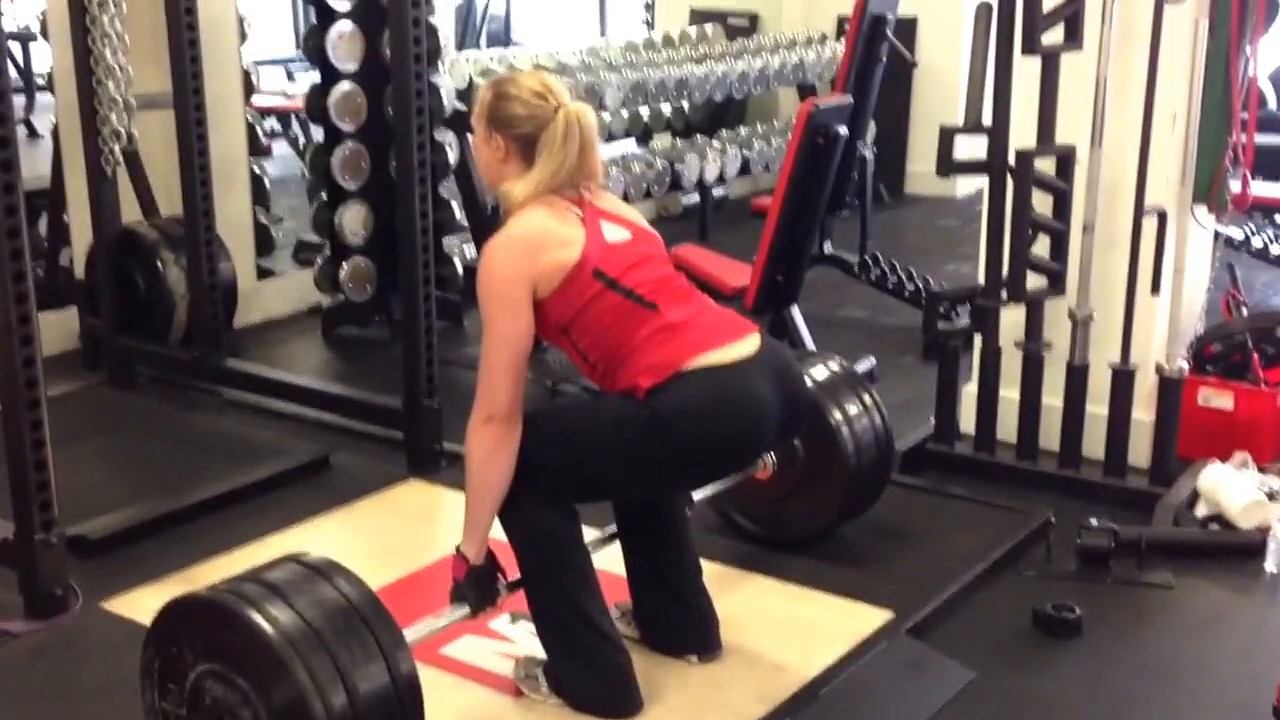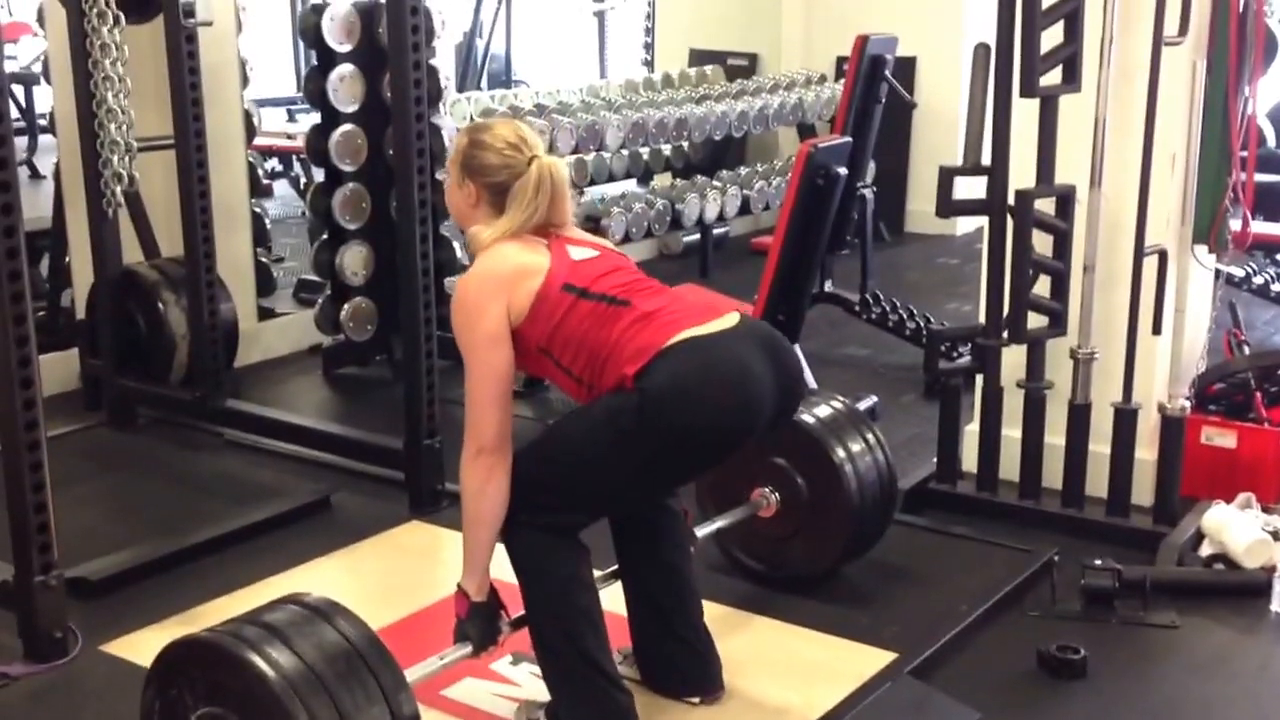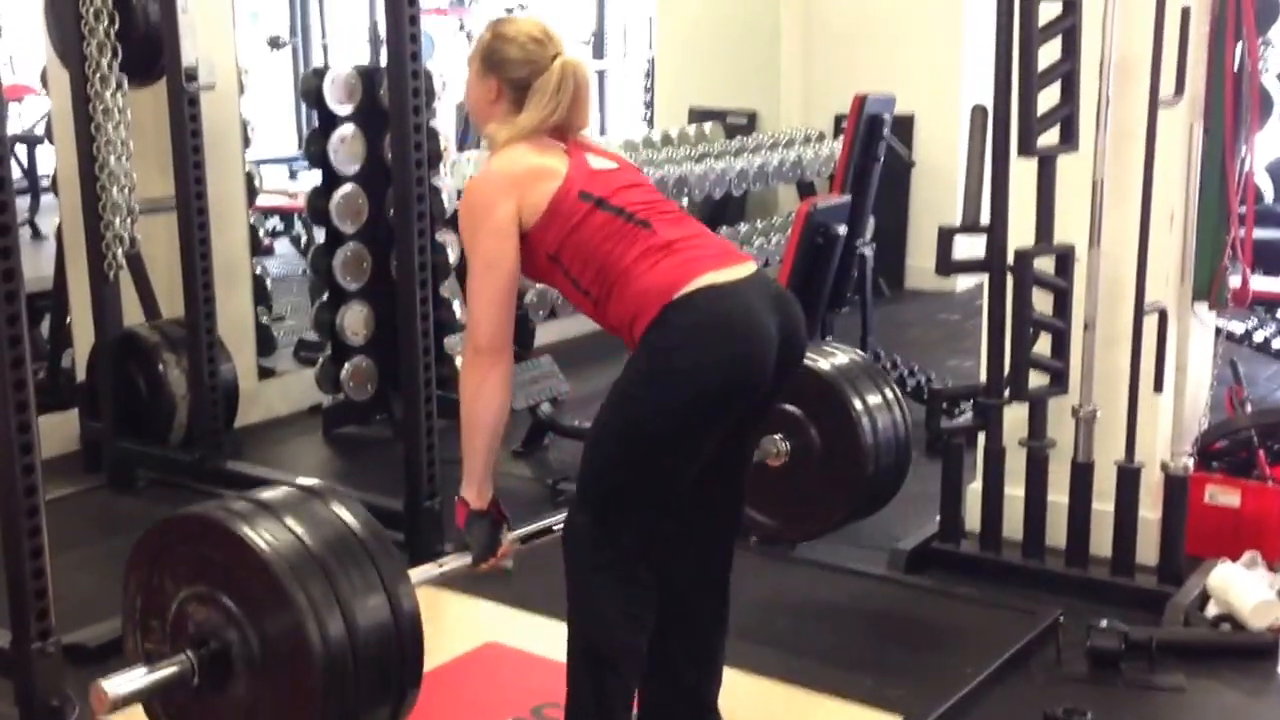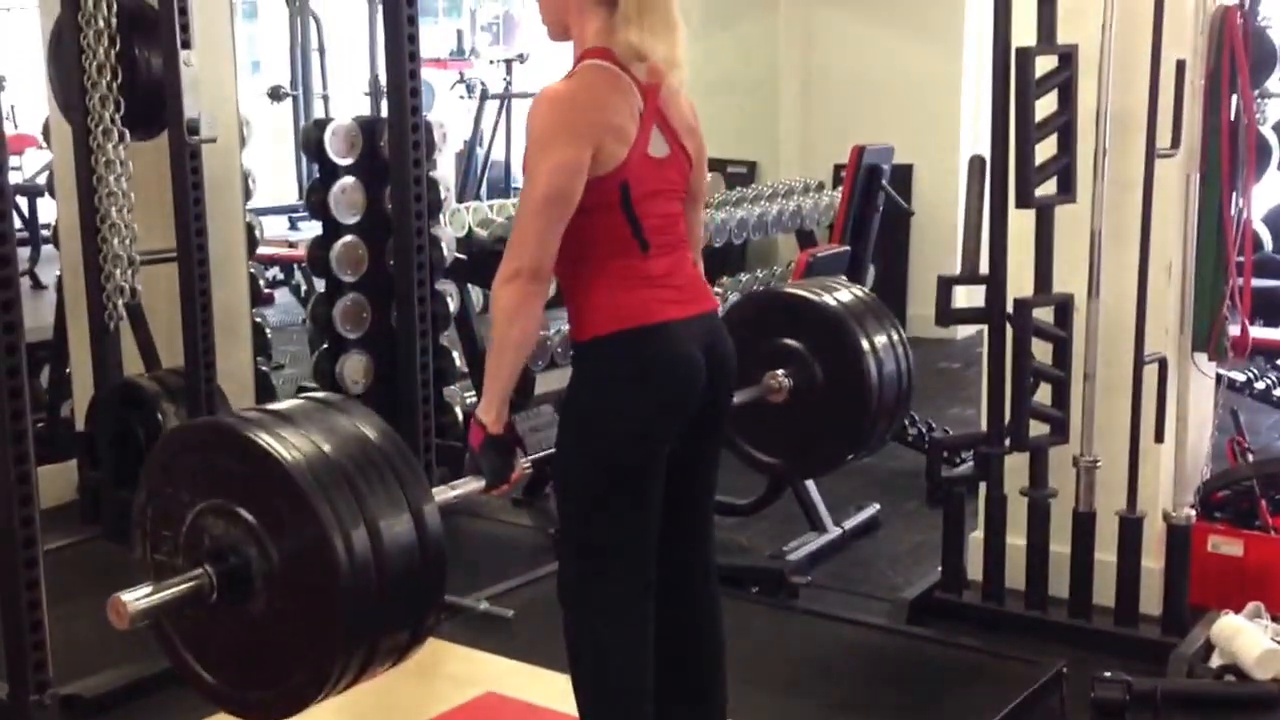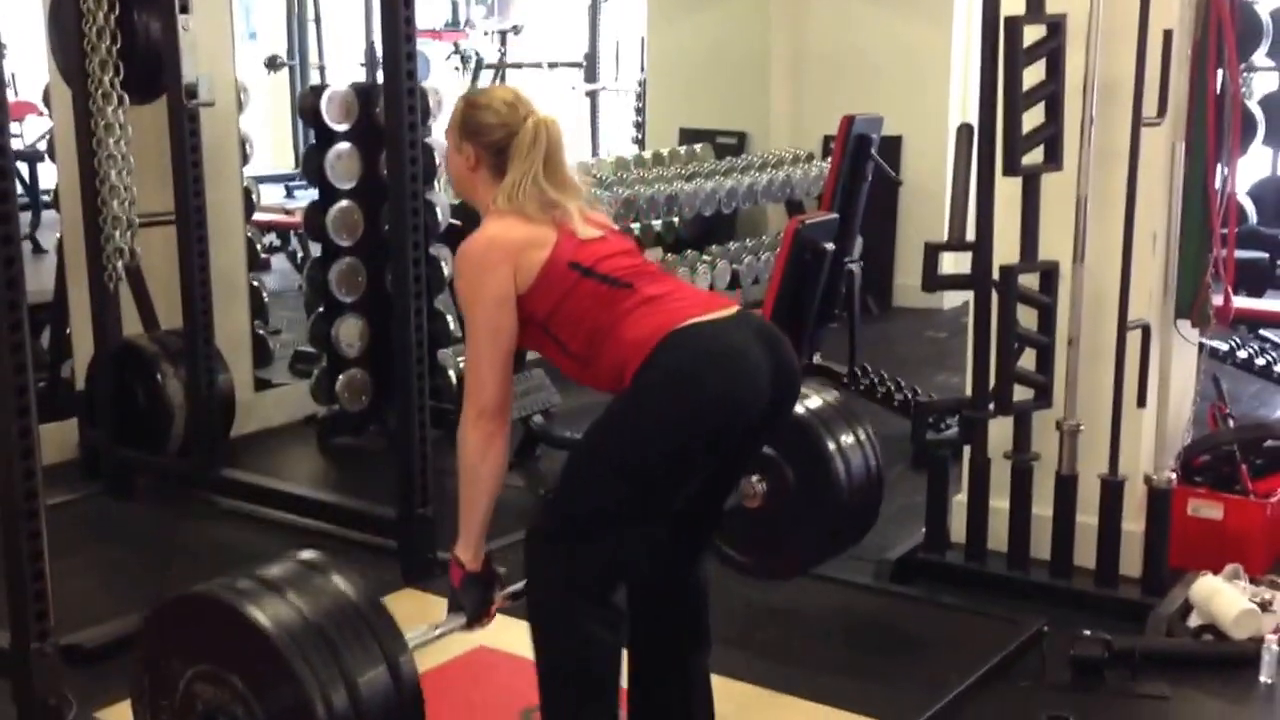
dt=1s
person 1, frame 1
left shoulder: (513, 247)
right shoulder: (607, 205)
left elbow: (497, 417)
left wrist: (472, 552)
left hip: (709, 409)
right hip: (774, 379)
left knee: (523, 467)
right knee: (630, 437)
right ankle: (679, 623)
person 1, frame 2
left shoulder: (484, 283)
right shoulder: (576, 243)
left elbow: (487, 450)
left wrist: (474, 589)
left hip: (700, 386)
right hip: (768, 361)
left knee: (529, 506)
right knee: (630, 472)
right ankle: (682, 666)
person 1, frame 3
left shoulder: (496, 183)
right shoulder: (593, 157)
left elbow: (489, 353)
left wrist: (476, 497)
left hip: (702, 335)
right hip: (771, 313)
left knee: (606, 550)
right knee: (694, 544)
person 1, frame 4
left shoulder: (574, 99)
right shoulder: (670, 93)
left elbow: (526, 271)
left wrist: (491, 416)
left hip: (629, 363)
right hip: (702, 348)
left knee: (605, 592)
right knee: (683, 572)
person 1, frame 5
left shoulder: (486, 250)
right shoulder: (576, 213)
left elbow: (487, 415)
left wrist: (470, 555)
left hip: (695, 375)
right hip: (761, 354)
left knee: (565, 569)
right knee: (666, 552)
